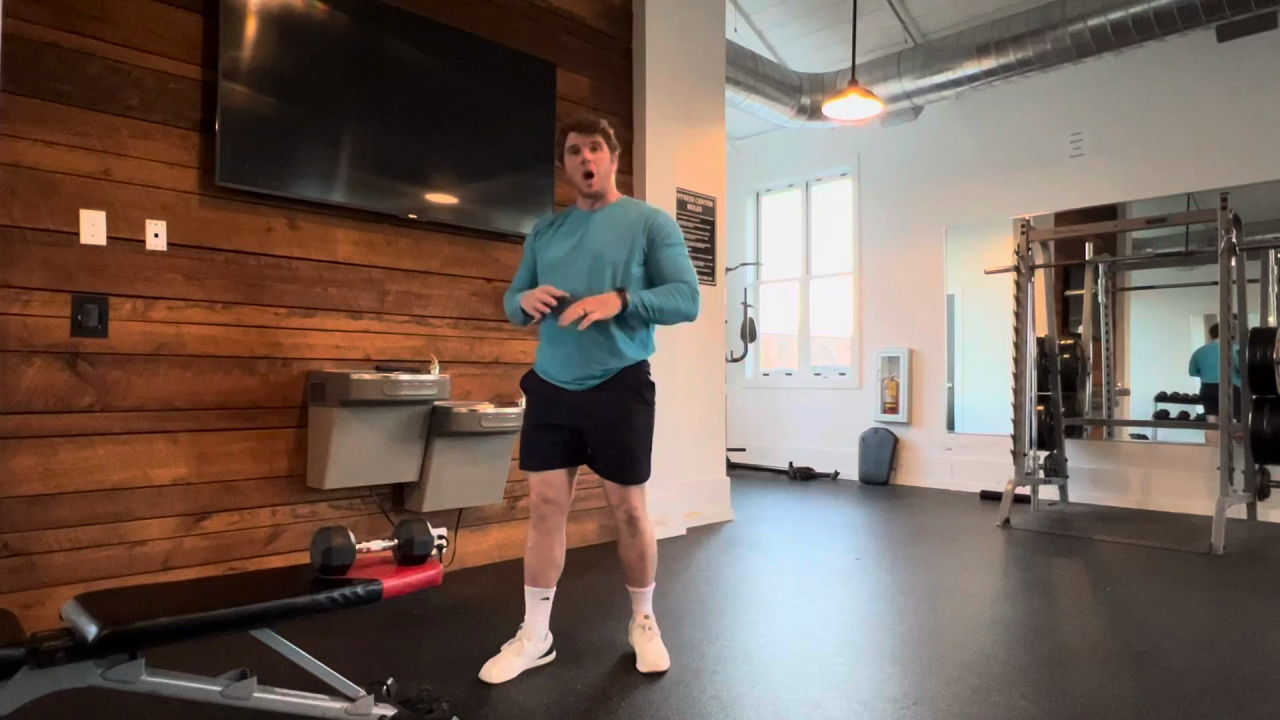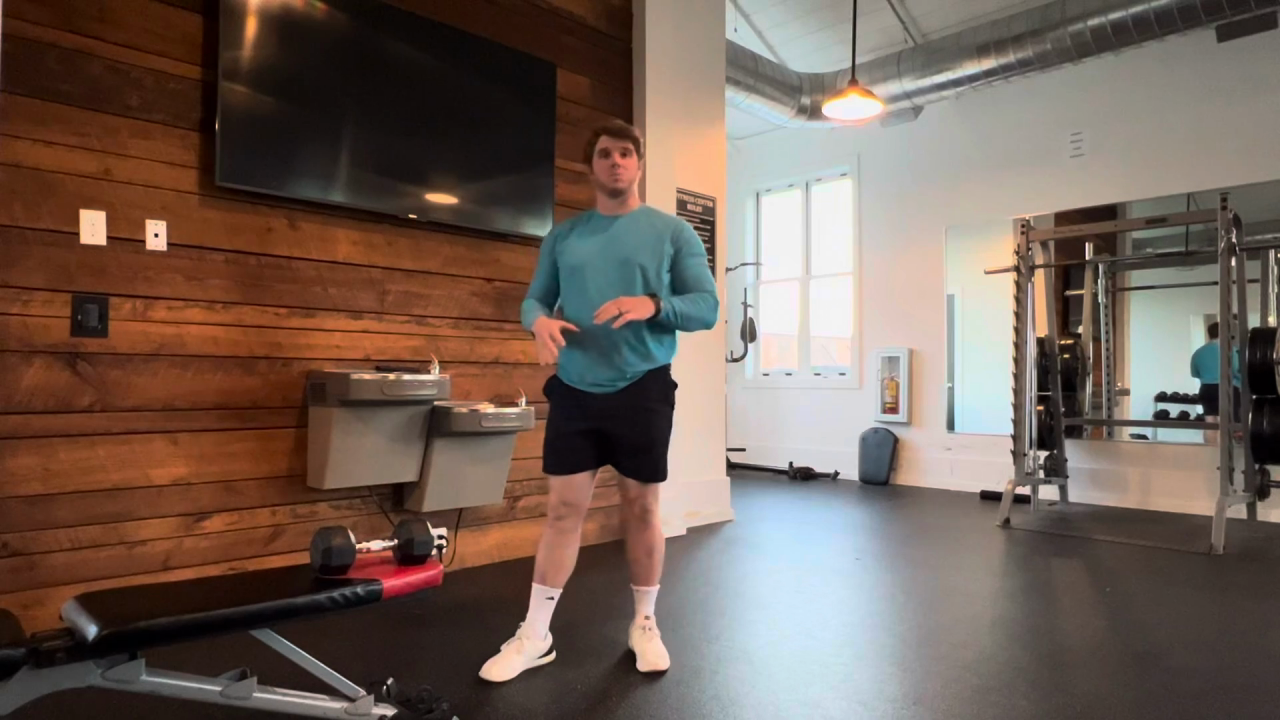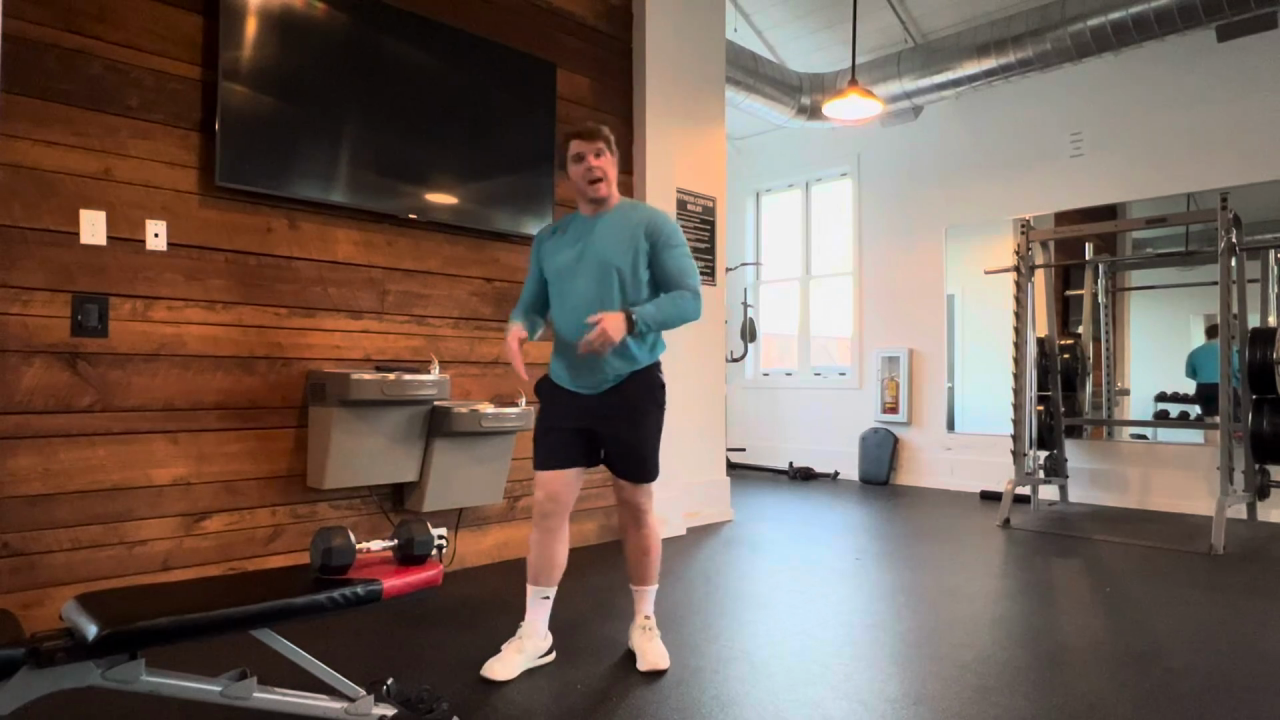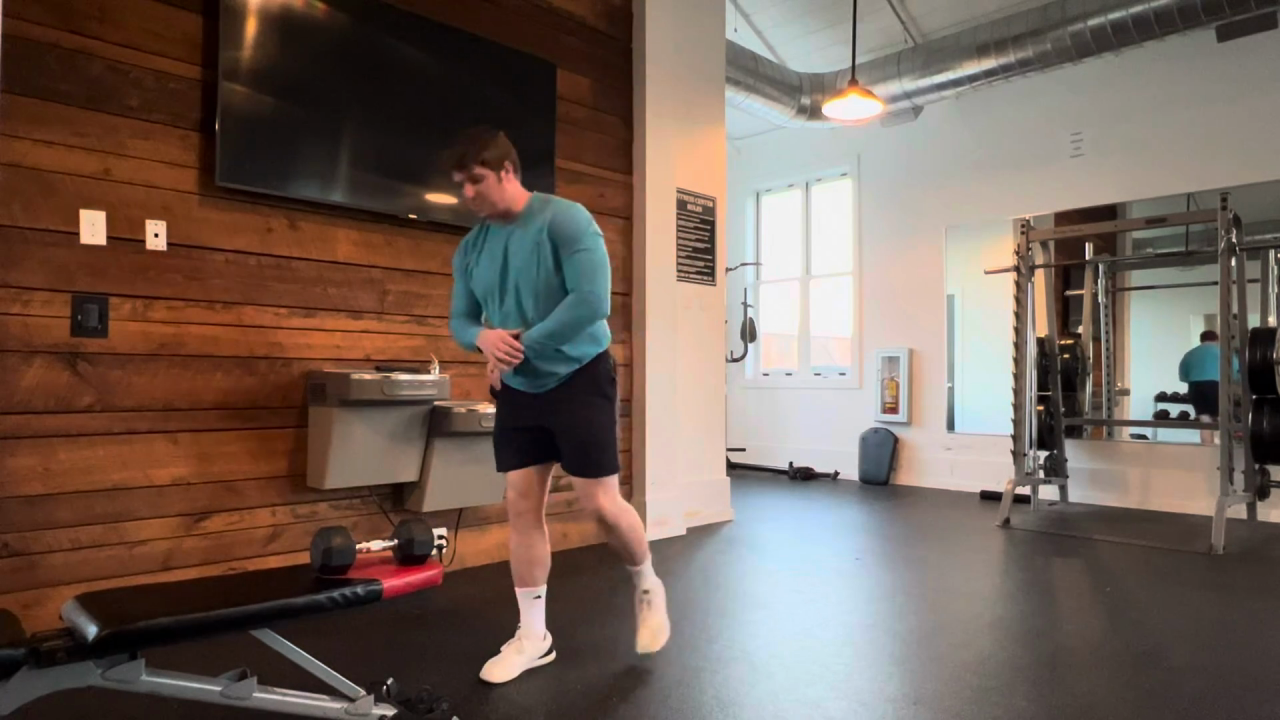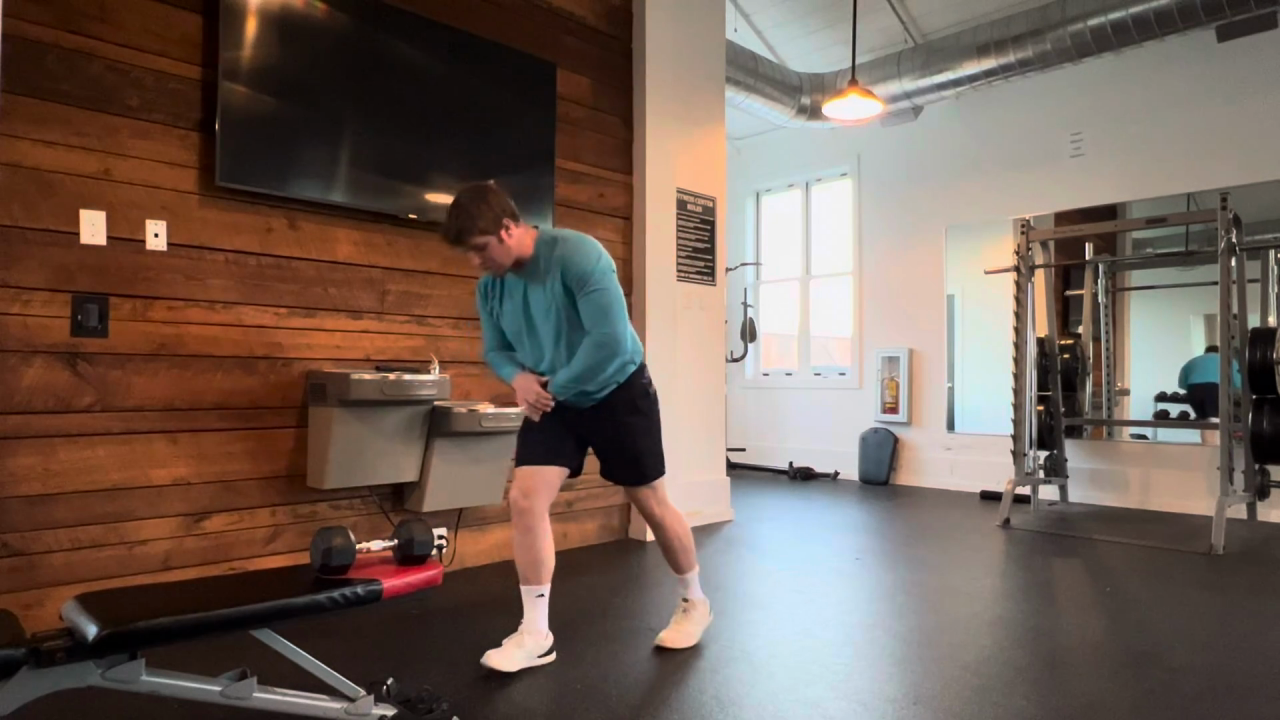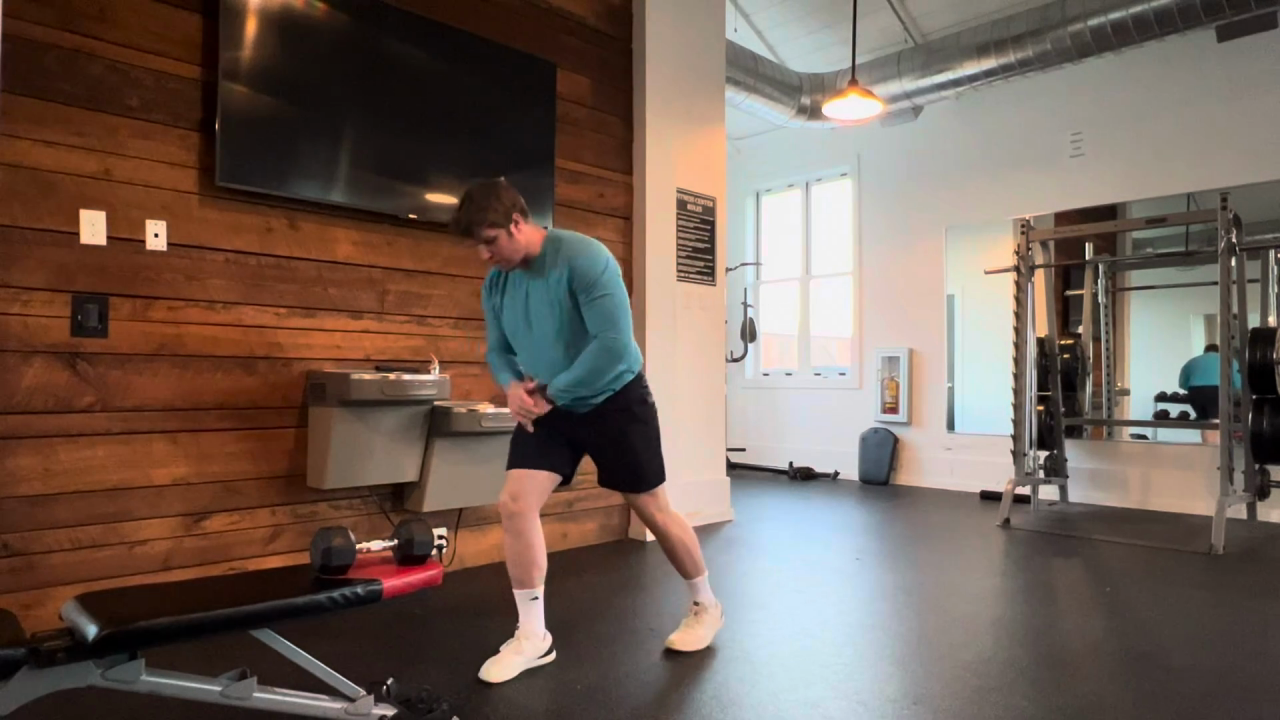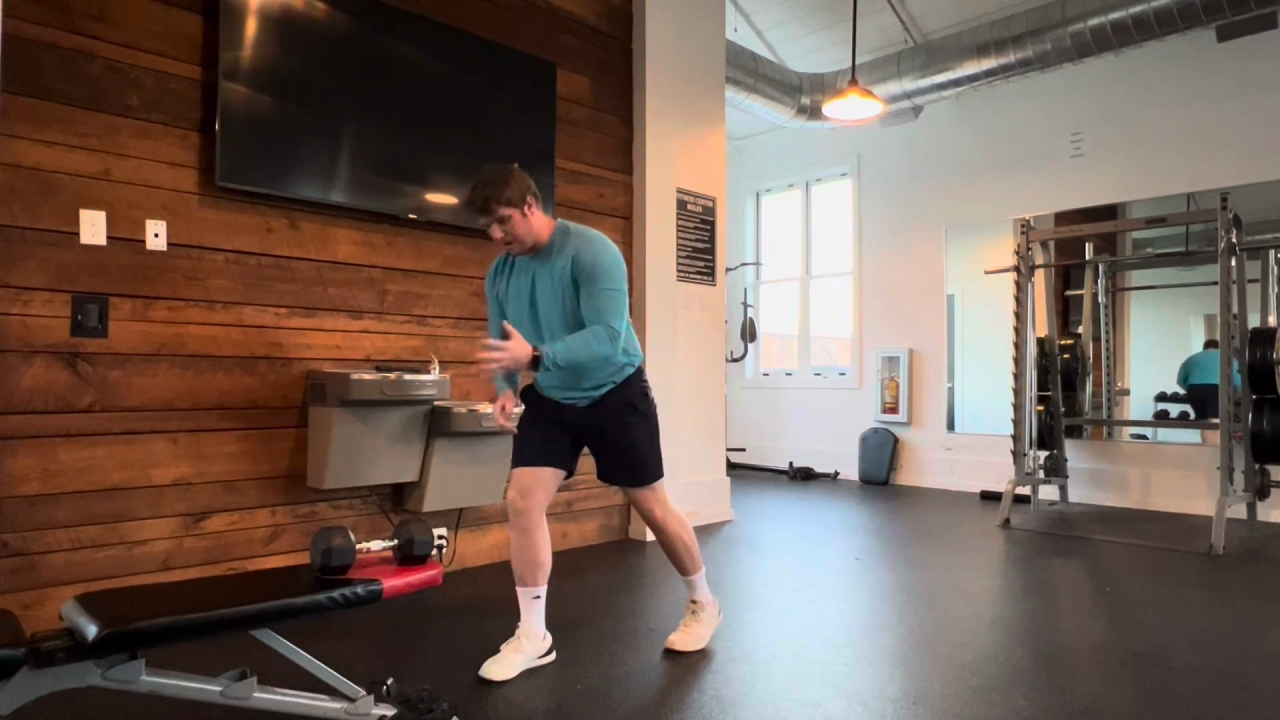
dt=0.7s
person 1, frame 1
left shoulder: (651, 223)
right shoulder: (544, 231)
left elbow: (686, 298)
right elbow: (513, 297)
left wrist: (618, 300)
right wrist: (524, 300)
left hip: (620, 385)
right hip: (551, 385)
left knee: (628, 509)
right knee: (544, 508)
left ankle: (643, 622)
right ankle: (535, 635)
person 1, frame 2
left shoulder: (673, 232)
right shoulder: (563, 236)
left elbow: (706, 307)
right elbow: (536, 298)
left wrist: (653, 305)
right wrist: (540, 321)
left hip: (643, 388)
right hip: (574, 389)
left knee: (641, 508)
right knee: (563, 509)
left ankle: (644, 624)
right ankle: (535, 635)
person 1, frame 3
left shoulder: (652, 225)
right shoulder: (549, 239)
left elbow: (688, 300)
right elbow: (531, 304)
left wrist: (629, 319)
right wrist: (518, 328)
left hip: (632, 386)
right hip: (564, 389)
left knee: (636, 508)
right knee: (548, 505)
left ankle: (644, 624)
right ankle: (535, 634)
person 1, frame 4
left shoulder: (565, 220)
right shoulder: (471, 248)
left elbow: (592, 301)
right elbow: (461, 318)
left wrist: (523, 343)
right wrist: (483, 338)
left hip: (580, 377)
right hip: (519, 389)
left knee: (600, 502)
right knee: (521, 505)
left ankle: (649, 590)
right ankle: (532, 635)
person 1, frame 5
left shoulder: (578, 254)
right shoulder: (490, 287)
left elbow: (611, 339)
right elbow: (496, 349)
left wrist: (555, 387)
right wrist: (519, 378)
left hip: (618, 392)
right hip: (553, 402)
left knee: (651, 503)
right knee: (525, 501)
left ankle: (694, 602)
right ankle: (535, 635)
person 1, frame 6
left shoulder: (583, 258)
right shoulder: (496, 284)
left elbow: (616, 344)
right elbow: (498, 349)
left wrist: (548, 395)
right wrist: (512, 383)
left hip: (616, 400)
right hip: (550, 407)
left knee: (653, 511)
right knee: (514, 505)
left ankle: (706, 605)
right ankle: (532, 637)
person 1, frame 7
left shoulder: (590, 250)
right shoulder: (500, 272)
left elbow: (609, 336)
right elbow: (501, 345)
left wrist: (533, 358)
right wrist: (506, 388)
left hip: (615, 393)
right hip: (550, 399)
left knee: (651, 506)
right knee: (521, 502)
left ankle: (703, 604)
right ankle: (533, 637)
